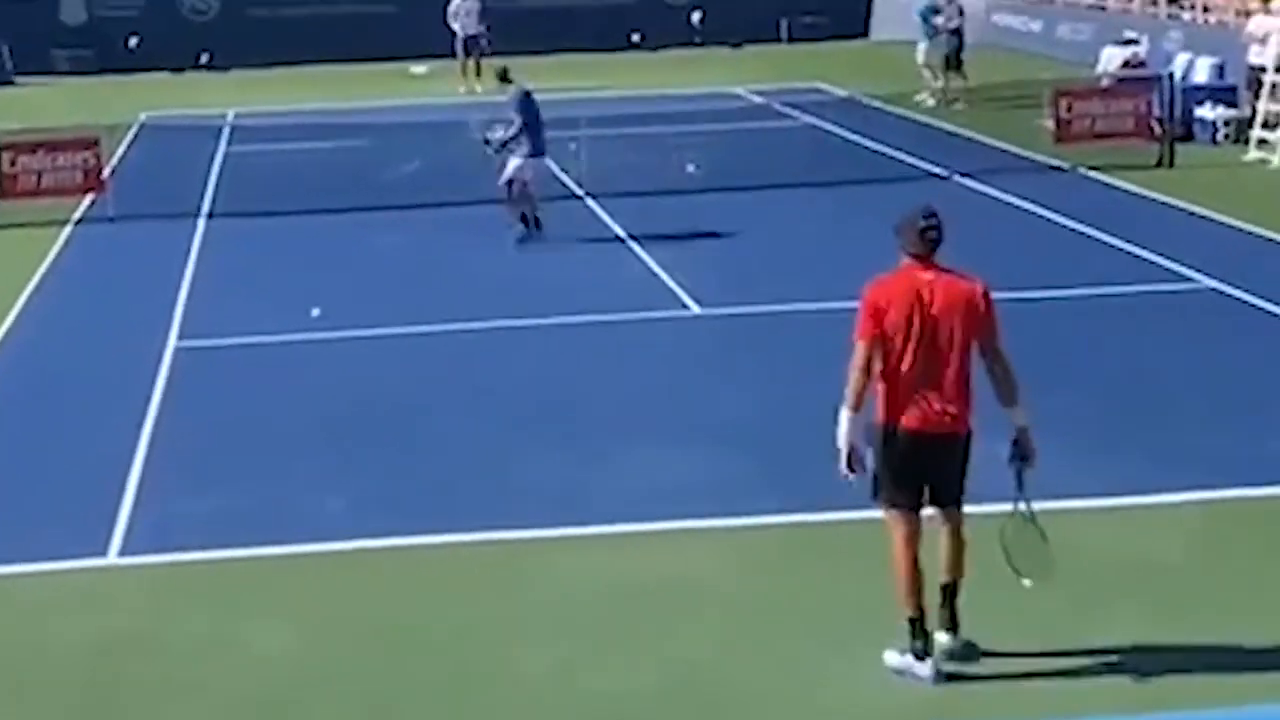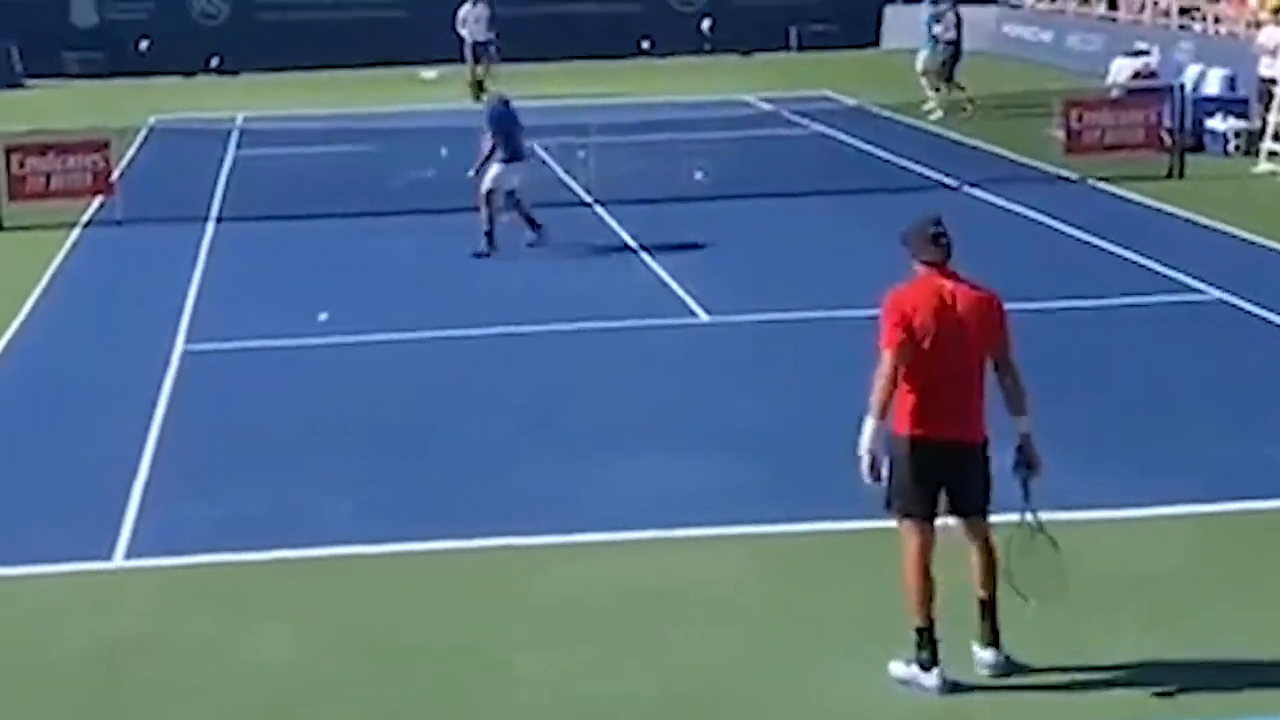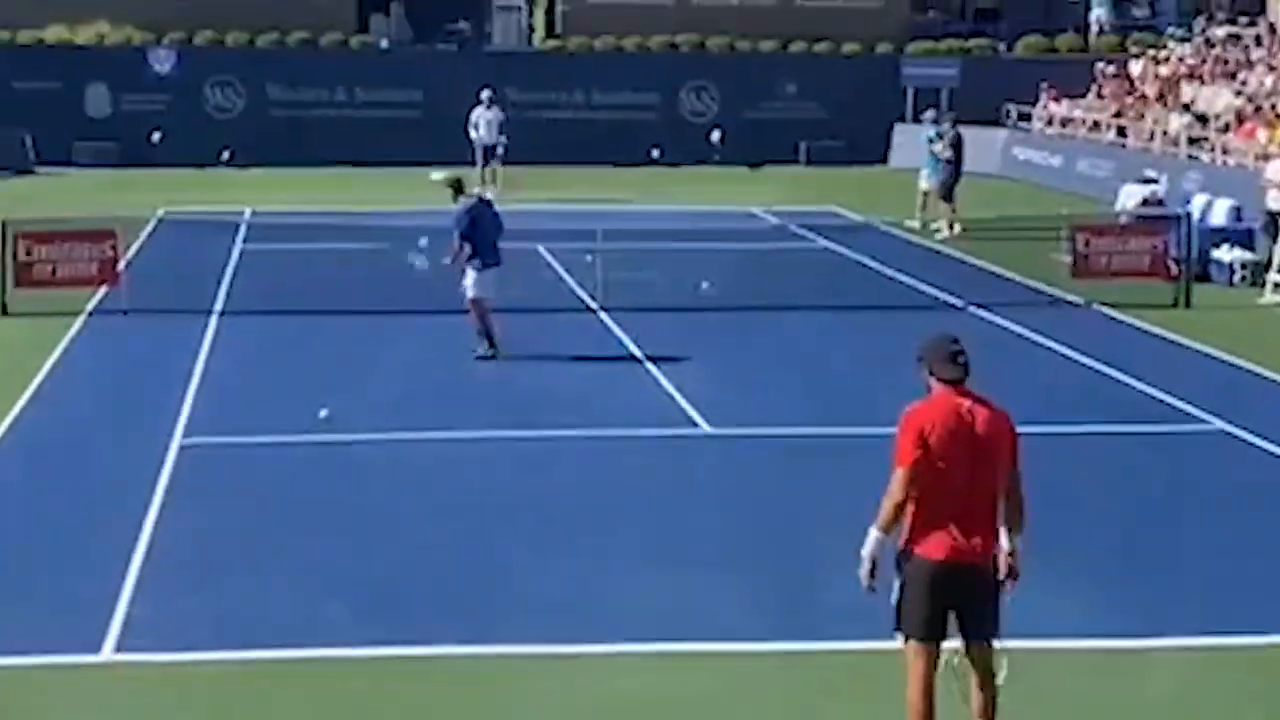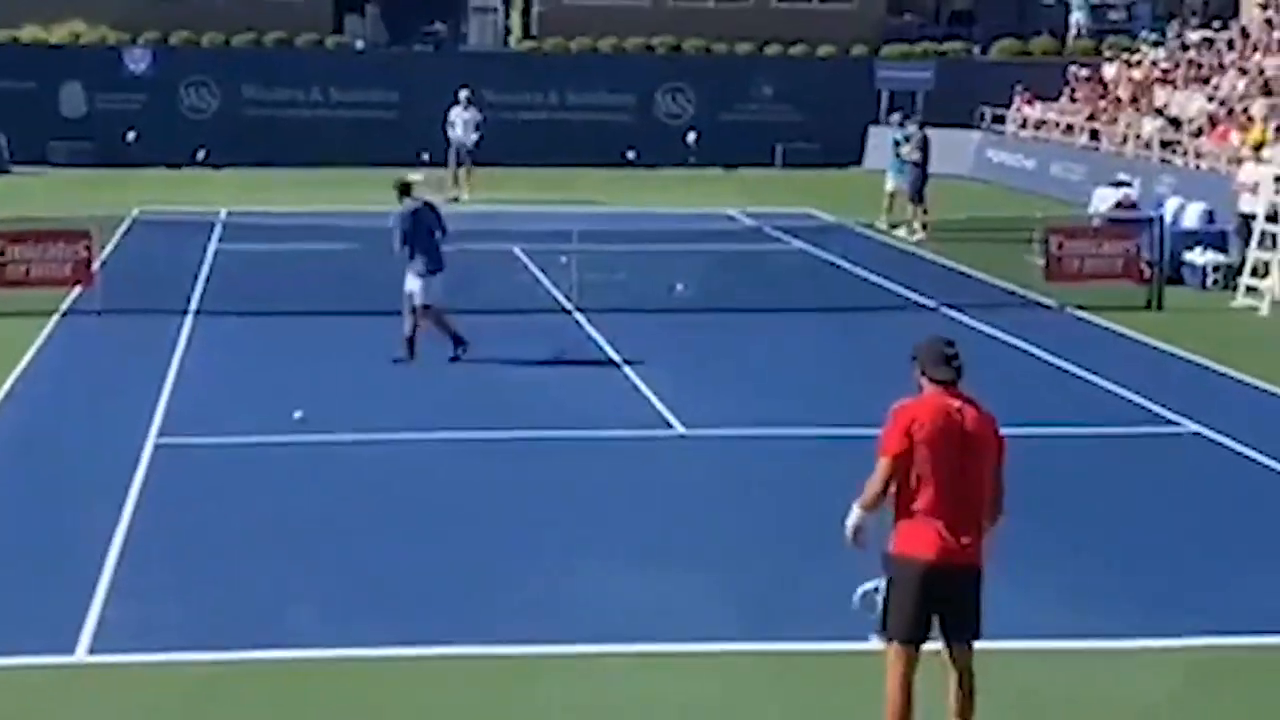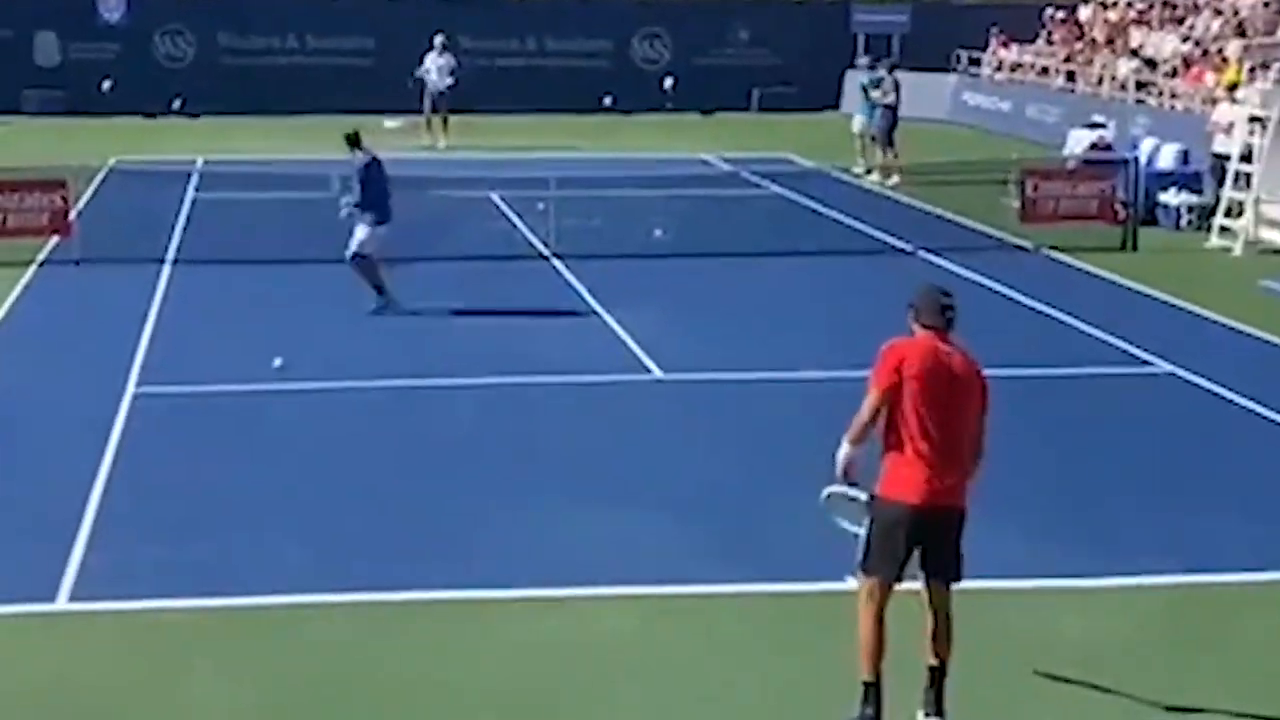
dt=0.2s
person 1, frame 1
left shoulder: (881, 292)
right shoulder: (971, 292)
left elbow: (861, 367)
right elbow: (997, 365)
left wrist: (845, 429)
right wrist: (1020, 425)
left hip: (900, 429)
right hip: (952, 429)
left knee: (904, 534)
right knee: (951, 523)
left ankle: (919, 648)
right ankle: (950, 627)
person 1, frame 2
left shoulder: (903, 300)
right shoulder: (986, 301)
left elbow: (889, 373)
right elbow: (1008, 375)
left wrist: (868, 437)
right wrist: (1025, 436)
left hip: (917, 438)
right hip: (969, 438)
left knee: (917, 543)
right knee: (979, 535)
left ankle: (926, 661)
right ankle: (989, 645)
person 1, frame 3
left shoulder: (920, 417)
right shoulder: (999, 421)
left elbow: (900, 495)
right elbow: (1013, 500)
left wrist: (871, 546)
right wrist: (1009, 550)
left hip: (928, 557)
right hip: (980, 560)
left knee: (921, 663)
right knee: (981, 661)
person 1, frame 4
left shoulder: (909, 414)
right shoulder: (985, 422)
left elbow: (880, 485)
right elbow: (995, 503)
left wrist: (856, 517)
left hip: (915, 554)
right hip: (967, 559)
left knee: (901, 664)
right knee: (961, 660)
person 1, frame 5
left shoulder: (899, 352)
right shoulder: (971, 370)
left elbow: (867, 419)
left wrist: (845, 451)
left hip: (901, 498)
right hip: (951, 502)
left knee: (872, 600)
right knee: (939, 603)
